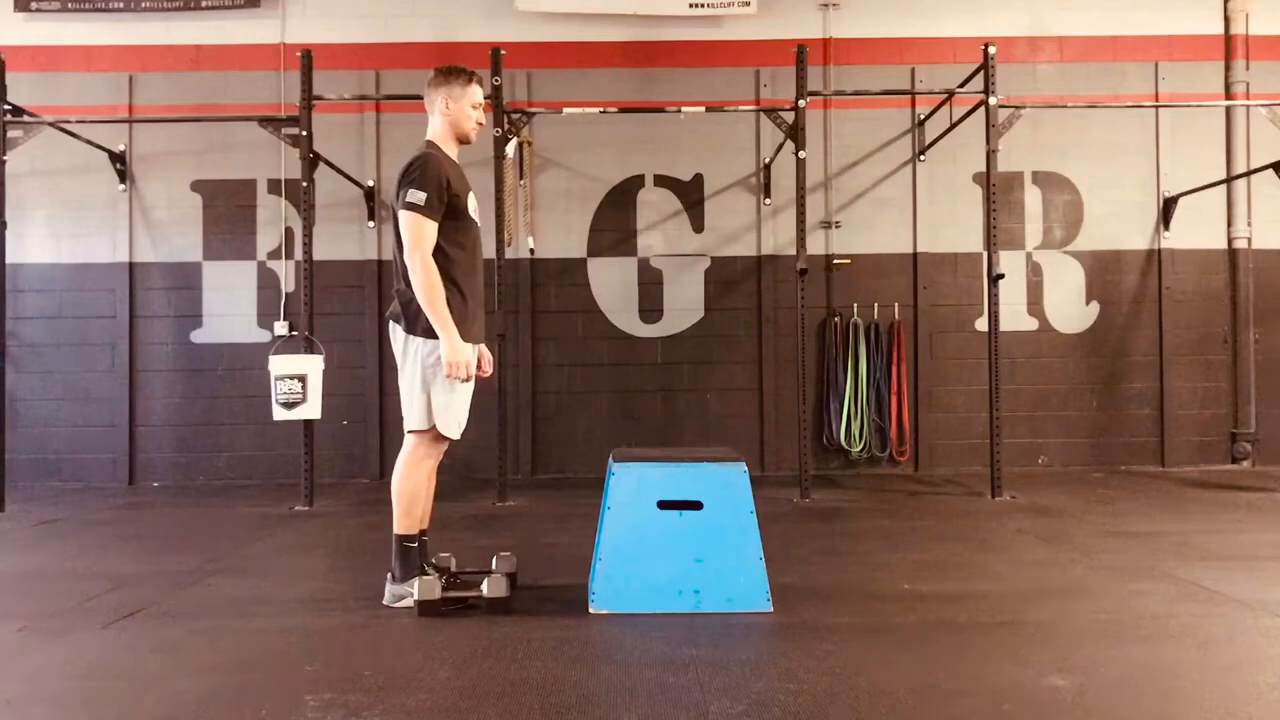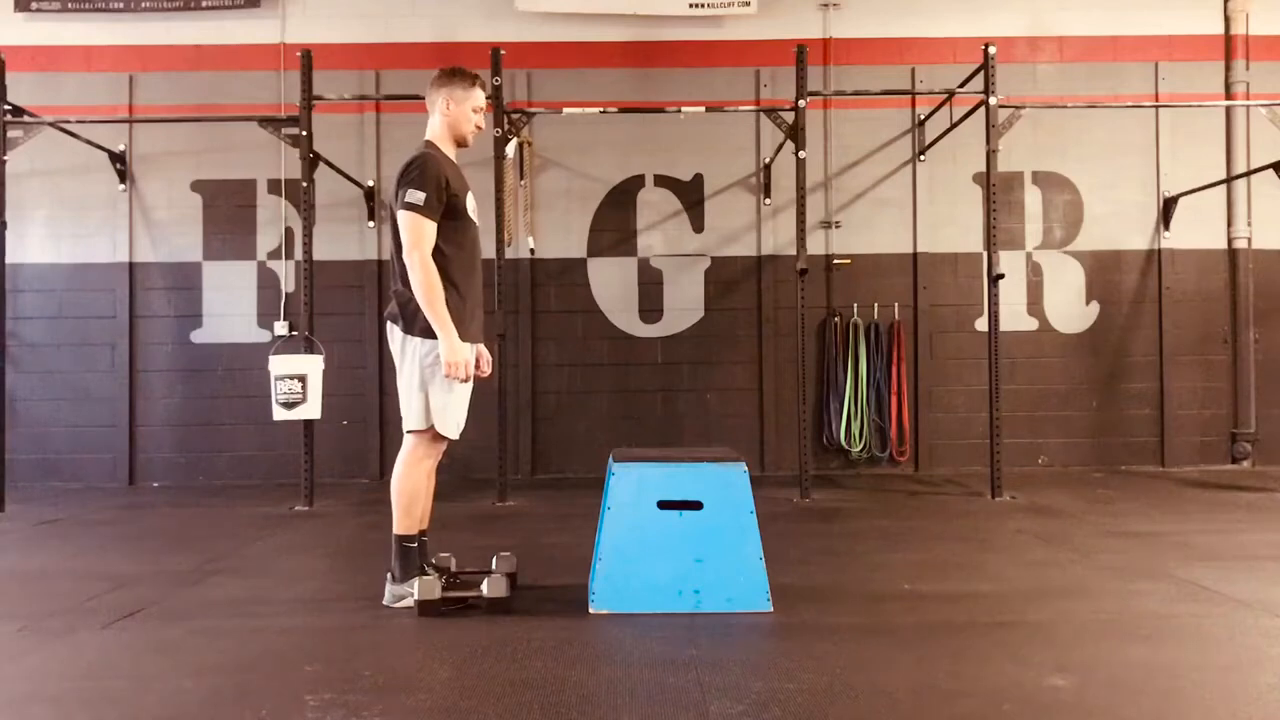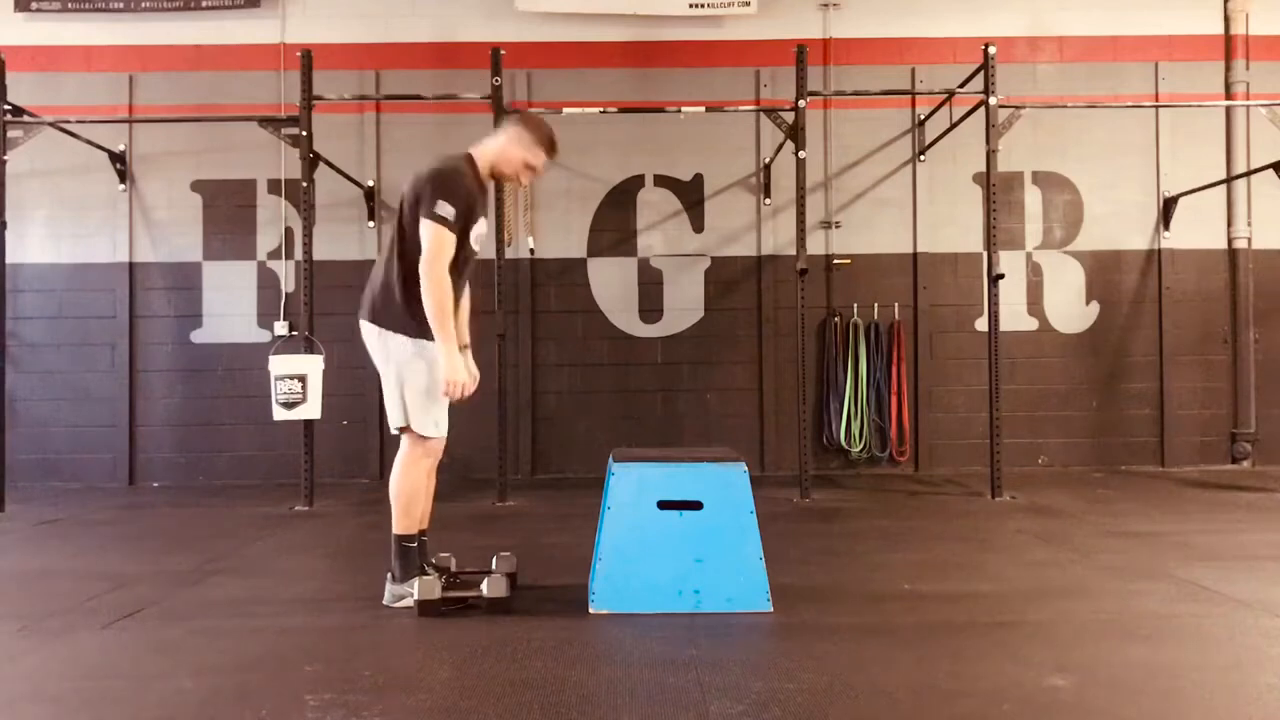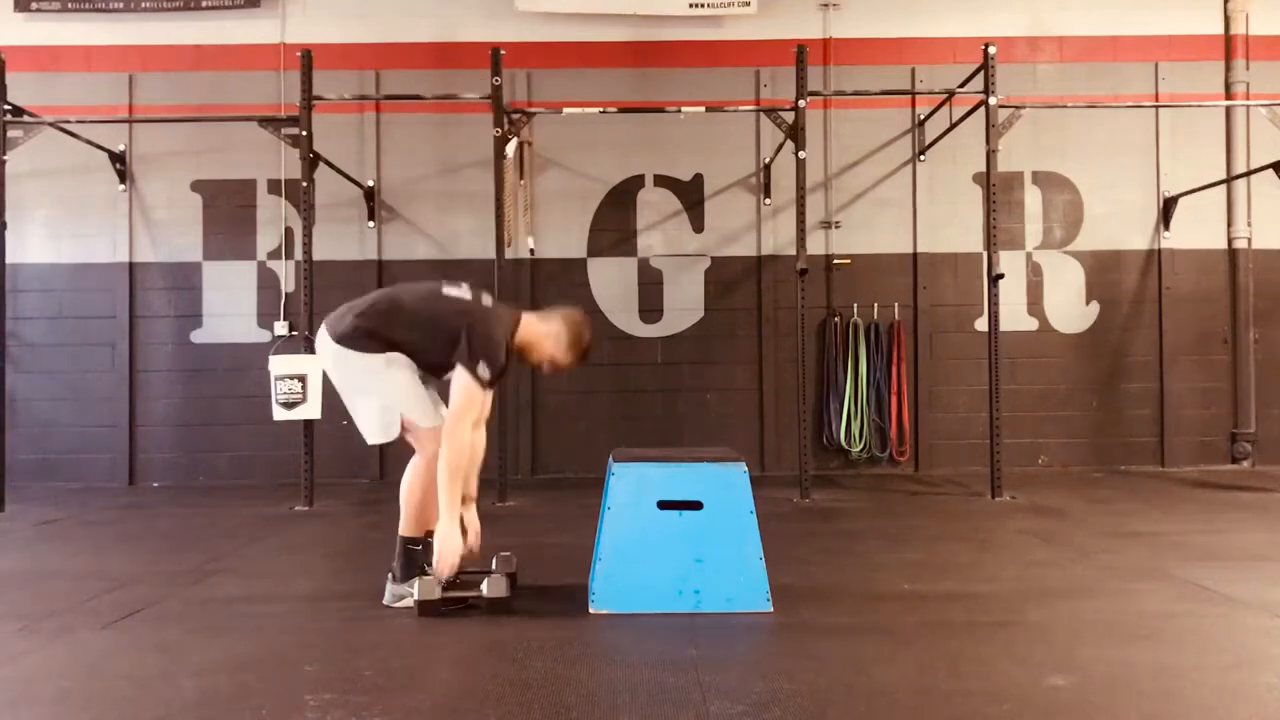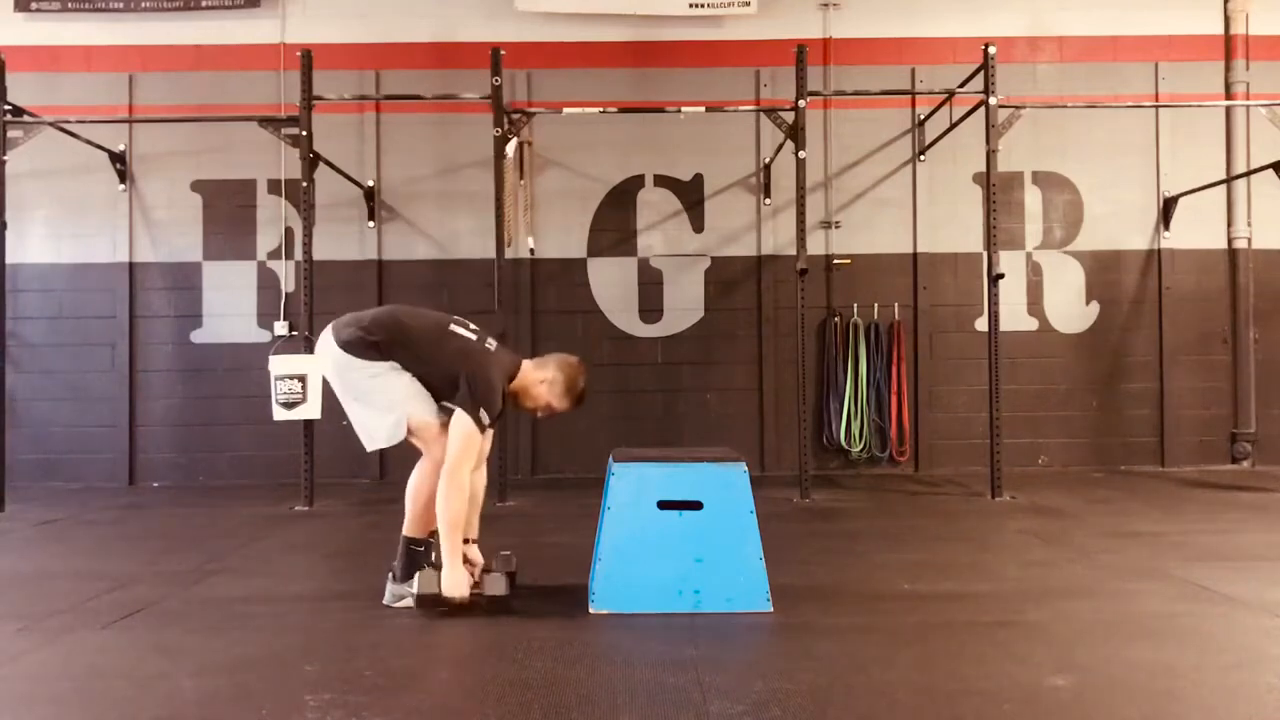
dt=0.4s
person 1, frame 1
left shoulder: (451, 172)
right shoulder: (426, 169)
right elbow: (418, 258)
left wrist: (473, 337)
right wrist: (449, 337)
left hip: (452, 334)
right hip: (433, 334)
left knee: (432, 445)
right knee: (424, 443)
left ankle: (418, 565)
right ankle: (403, 575)
person 1, frame 2
left shoulder: (449, 171)
right shoulder: (424, 169)
right elbow: (417, 259)
left wrist: (471, 337)
right wrist: (448, 337)
left hip: (450, 333)
right hip: (431, 334)
left knee: (431, 445)
right knee: (423, 443)
left ankle: (417, 565)
right ankle: (403, 576)
person 1, frame 3
left shoulder: (474, 188)
right shoulder: (453, 181)
right elbow: (432, 268)
left wrist: (464, 349)
right wrist: (449, 351)
left hip: (414, 325)
right hip: (404, 324)
left knee: (428, 442)
right knee: (421, 439)
left ankle: (419, 564)
right ankle: (406, 576)
person 1, frame 4
left shoulder: (501, 336)
right shoulder: (489, 340)
left elbow: (474, 428)
right elbow: (458, 432)
left wrist: (468, 504)
right wrist: (447, 521)
left hip: (362, 341)
right hip: (355, 343)
left knee: (435, 441)
right knee: (434, 442)
left ankle: (421, 563)
right ankle: (407, 578)
person 1, frame 5
left shoulder: (498, 376)
right shoulder: (486, 380)
left elbow: (474, 465)
right elbow: (455, 469)
left wrist: (469, 541)
right wrist: (451, 565)
left hip: (361, 347)
right hip: (355, 350)
left knee: (440, 446)
right knee: (438, 449)
left ankle: (416, 564)
right ankle: (407, 578)
